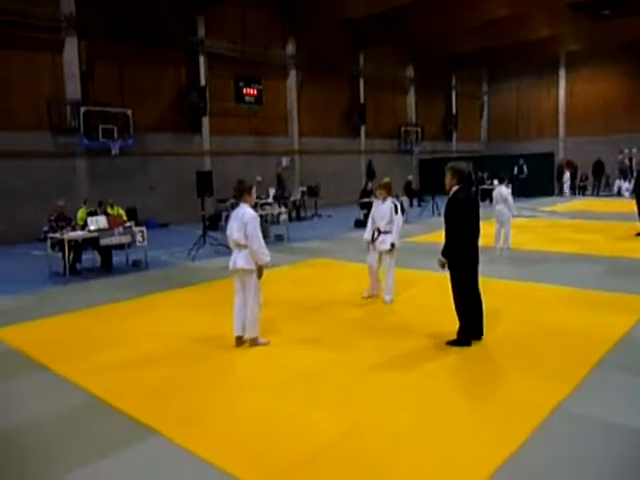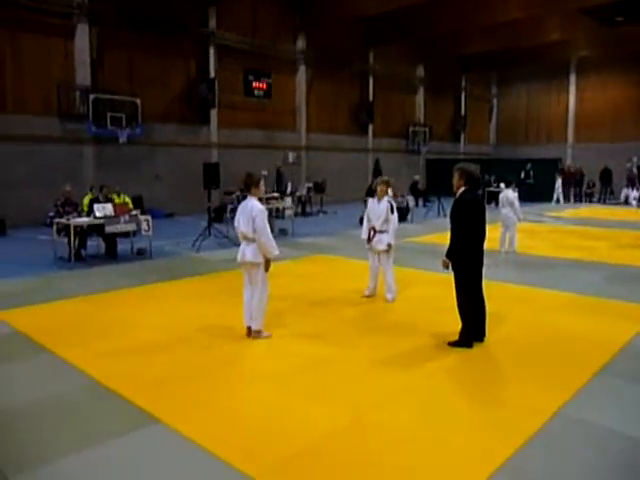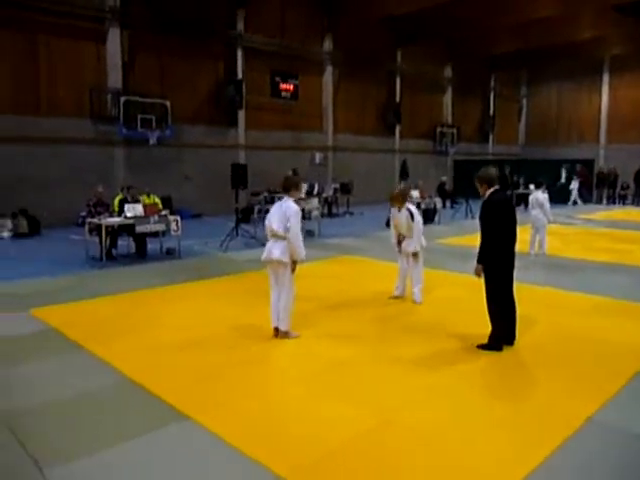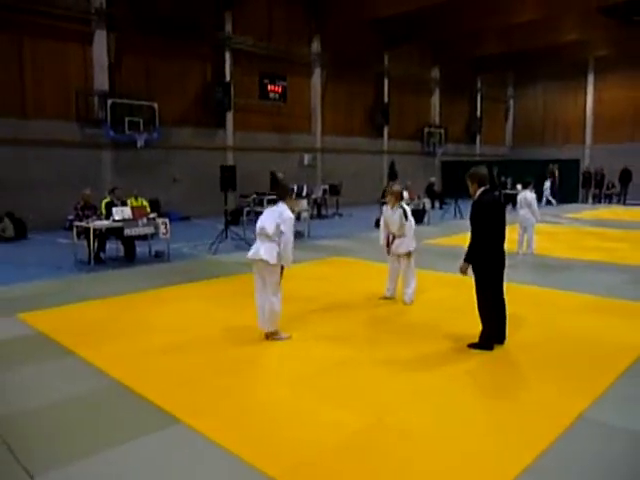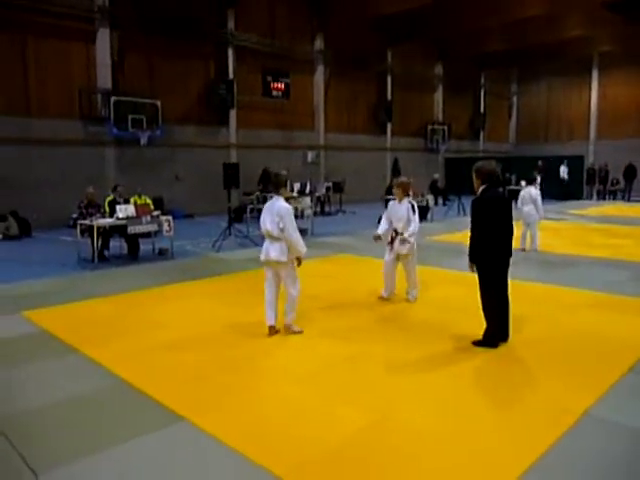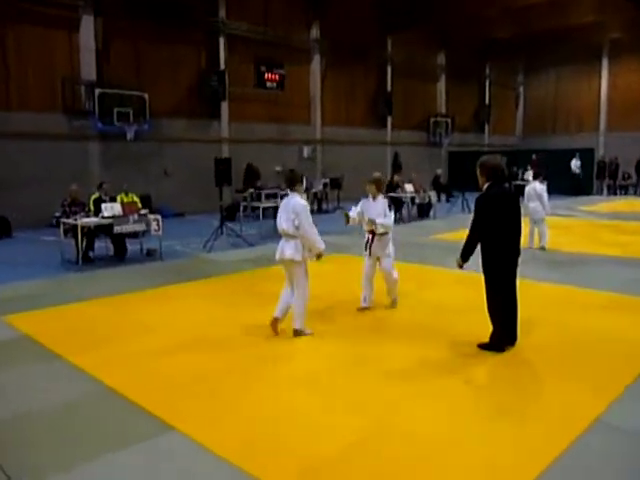
dt=0.5s
person 1, frame 1
left shoulder: (456, 199)
right shoulder: (469, 195)
left elbow: (454, 231)
left wrist: (444, 254)
left hip: (460, 254)
right hip: (471, 251)
left knee: (461, 295)
right knee: (472, 292)
left ankle: (465, 336)
right ankle: (476, 331)
person 1, frame 2
left shoulder: (462, 201)
right shoulder: (477, 198)
left elbow: (458, 233)
left wrist: (449, 256)
left hip: (464, 256)
right hip: (476, 253)
left knee: (465, 296)
right knee: (475, 293)
left ankle: (467, 337)
right ankle: (478, 333)
person 1, frame 3
left shoulder: (490, 203)
right shoulder: (506, 199)
left elbow: (487, 236)
left wrist: (481, 261)
left hip: (495, 258)
right hip: (507, 256)
left knee: (495, 299)
right knee: (506, 296)
left ankle: (496, 340)
right ankle: (508, 336)
person 1, frame 4
left shoulder: (480, 203)
right shoulder: (495, 199)
left elbow: (477, 236)
left wrist: (467, 260)
left hip: (485, 259)
right hip: (497, 256)
left knee: (485, 299)
right knee: (496, 295)
left ankle: (487, 339)
right ankle: (498, 335)
person 1, frame 5
left shoulder: (480, 201)
right shoulder: (502, 197)
left elbow: (476, 233)
right elbow: (508, 227)
left wrist: (472, 258)
right wrist: (507, 249)
left hip: (487, 256)
right hip: (503, 253)
left knee: (489, 296)
right knee: (501, 293)
left ankle: (492, 337)
right ankle: (503, 333)
person 1, frame 6
left shoulder: (485, 199)
right shoulder: (510, 194)
left elbow: (476, 231)
right elbow: (516, 225)
left wrist: (463, 256)
right wrist: (514, 247)
left hip: (495, 256)
right hip: (511, 253)
left knee: (496, 298)
right knee: (509, 294)
left ankle: (499, 341)
right ankle: (510, 337)
person 2, frame 1
left shoulder: (235, 214)
right shoulder: (250, 215)
left elbow: (230, 238)
right elbow: (255, 242)
right wrist: (261, 263)
left hip: (236, 259)
right hip: (249, 260)
left knee: (240, 298)
right knee: (253, 299)
left ankle: (239, 336)
right ankle: (252, 337)
person 2, frame 2
left shoulder: (242, 206)
right shoulder: (258, 208)
right elbow: (263, 235)
right wrist: (269, 255)
left hip: (245, 251)
right hip: (257, 253)
left knee: (249, 290)
right knee: (260, 291)
left ankle: (249, 327)
right ankle: (256, 329)
person 2, frame 3
left shoulder: (276, 206)
right shoulder: (293, 209)
right elbow: (294, 236)
right wrist: (296, 258)
left hip: (271, 250)
right hip: (284, 252)
left knee: (275, 289)
right knee: (286, 291)
left ankle: (276, 327)
right ankle: (284, 329)
person 2, frame 4
left shoulder: (269, 211)
right shoulder: (288, 215)
right elbow: (286, 242)
right wrist: (284, 264)
left hip: (257, 251)
right hip: (270, 253)
left knee: (261, 292)
right knee: (273, 294)
left ankle: (267, 328)
right ankle: (273, 331)
person 2, frame 5
left shoulder: (267, 206)
right shoulder: (285, 208)
right elbow: (291, 233)
right wrist: (299, 253)
left hip: (269, 249)
right hip: (282, 251)
left knee: (270, 288)
right knee: (292, 288)
left ankle: (271, 325)
right ankle: (289, 324)
person 2, frame 6
left shoulder: (285, 203)
right shoulder: (301, 204)
right elbow: (308, 230)
right wrist: (318, 248)
left hip: (285, 246)
right hip: (297, 249)
left knee: (290, 287)
right knee: (301, 289)
left ankle: (277, 317)
right ankle: (298, 327)
person 3, frame 1
left shoulder: (394, 204)
right shoulder: (376, 203)
left elbow: (397, 224)
right elbow: (371, 220)
left wrist: (393, 242)
right wrist: (368, 237)
left hip: (387, 239)
right hip: (376, 238)
left knee: (388, 268)
right knee: (372, 264)
left ankle: (388, 296)
right ankle: (373, 291)
person 3, frame 2
left shoulder: (389, 203)
right shoulder: (371, 201)
left elbow: (393, 223)
right elbow: (367, 219)
left wrist: (390, 241)
right wrist: (366, 236)
left hip: (384, 238)
right hip: (373, 237)
left knee: (387, 266)
right knee: (373, 265)
left ankle: (390, 294)
right ankle: (371, 290)
person 3, frame 3
left shoulder: (411, 211)
right shoulder: (394, 210)
left elbow: (417, 230)
right elbow: (393, 227)
left wrist: (416, 248)
right wrist: (397, 242)
left hip: (413, 241)
right hip: (403, 240)
left knee: (415, 269)
right knee: (402, 267)
left ankle: (417, 296)
right ankle: (399, 292)
person 3, frame 4
left shoulder: (404, 210)
right shoulder: (385, 208)
left elbow: (410, 229)
right elbow: (383, 226)
left wrist: (409, 248)
right wrist: (384, 242)
left hip: (404, 242)
right hip: (393, 242)
left knee: (407, 270)
right knee: (393, 269)
left ankle: (408, 296)
right ankle: (390, 293)
person 3, frame 5
left shoulder: (411, 205)
right shoulder: (392, 204)
left elbow: (415, 225)
right elbow: (386, 220)
left wrist: (406, 237)
right wrist: (380, 233)
left hip: (406, 241)
right hip: (394, 240)
left knee: (410, 270)
right knee: (388, 265)
left ankle: (412, 295)
right ankle: (387, 293)
person 3, frame 6
left shoulder: (386, 202)
right shoulder: (364, 202)
left elbow: (389, 222)
right elbow: (356, 214)
left wrist: (376, 222)
right wrist: (349, 216)
left hip: (384, 241)
right hip: (370, 240)
left knee: (388, 270)
right knee: (368, 273)
left ankle: (393, 296)
right ankle: (366, 302)
